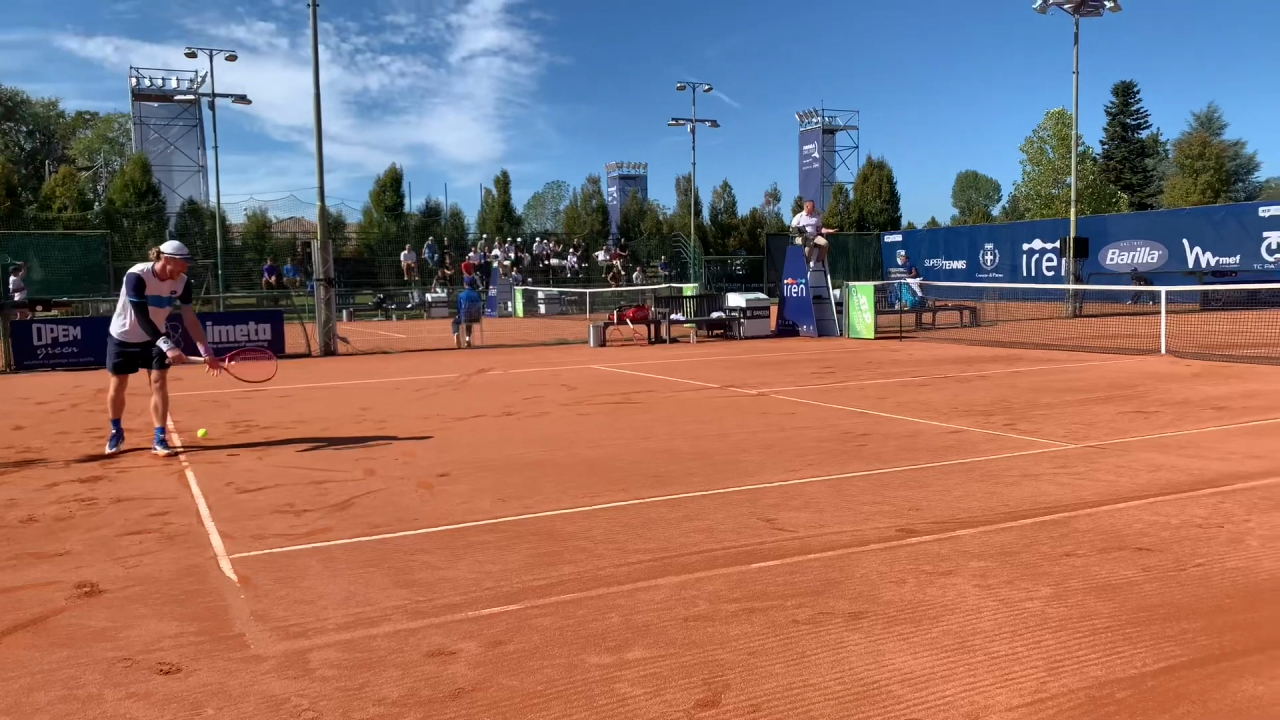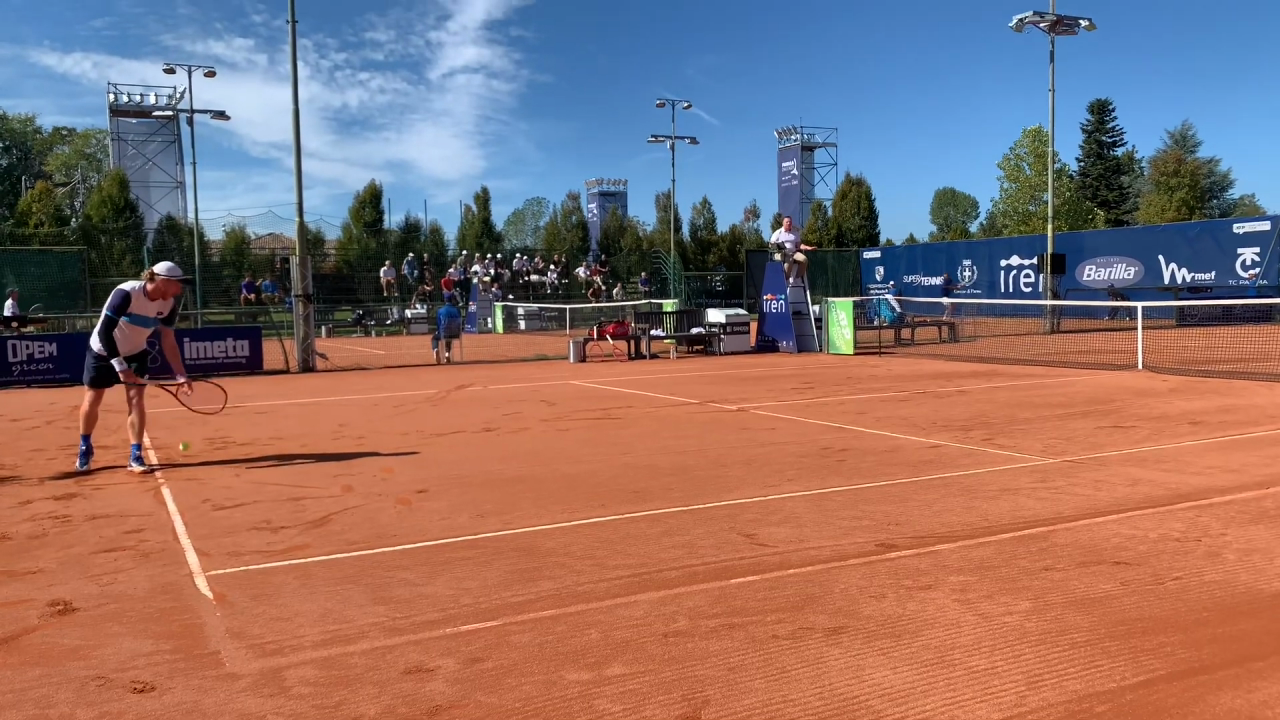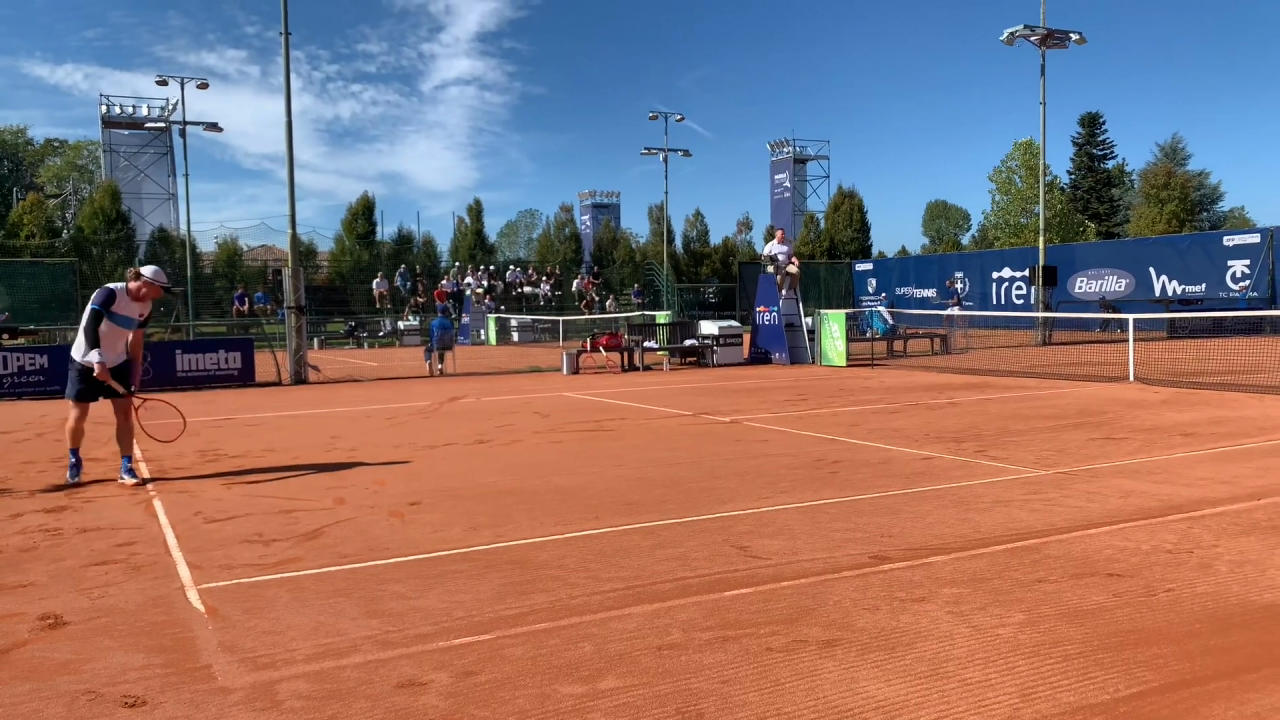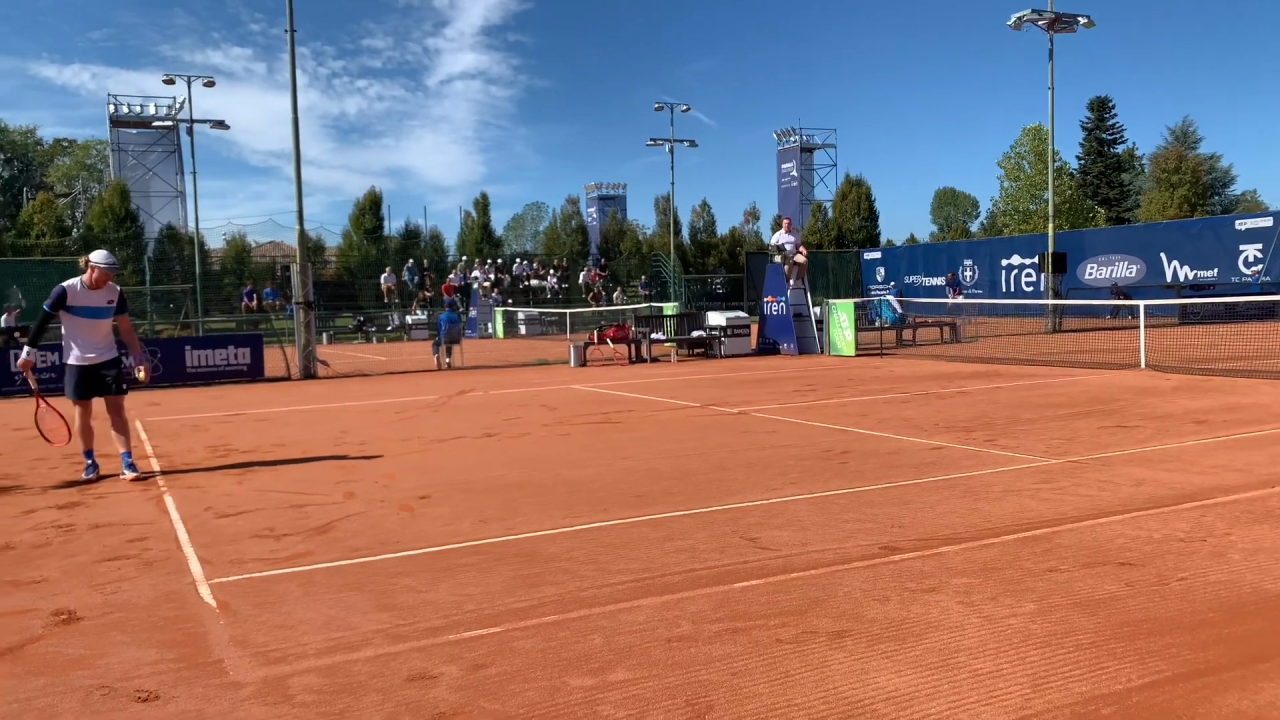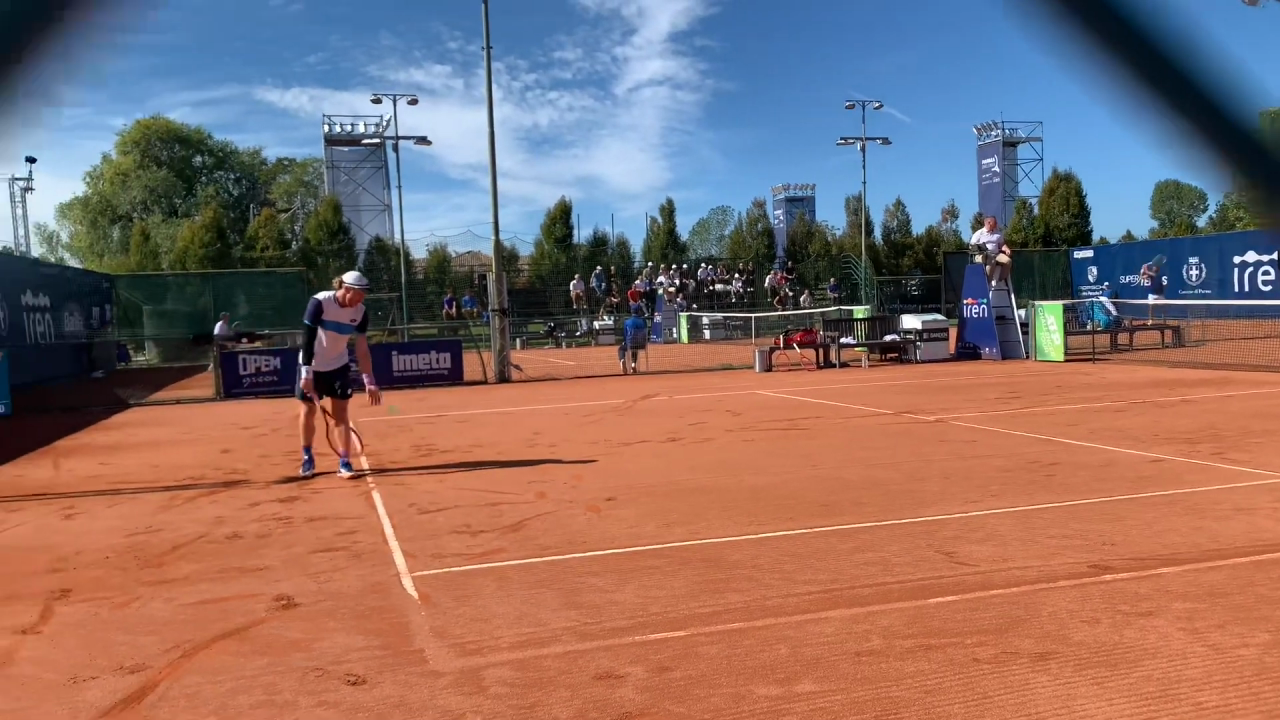
dt=1s
person 1, frame 1
left shoulder: (181, 283)
right shoulder: (136, 276)
left elbow: (190, 320)
right elbow: (143, 318)
left wrist: (207, 353)
right wrist: (168, 346)
left hip: (157, 337)
right hip: (123, 337)
left knee: (159, 383)
right knee: (117, 387)
left ankle: (160, 439)
right ankle: (116, 432)
person 1, frame 2
left shoulder: (168, 305)
right shoulder: (126, 294)
left elbow: (168, 342)
right elbow: (104, 332)
left wrist: (181, 376)
right wrist: (120, 366)
left hip: (135, 353)
right hip: (103, 351)
left knee: (136, 400)
right knee: (92, 401)
left ankle: (135, 456)
right ankle: (85, 448)
person 1, frame 3
left shoulder: (145, 306)
right shoulder: (109, 293)
right elbow: (90, 327)
left wrist: (135, 373)
right wrist: (97, 361)
left hip: (116, 363)
right hip: (85, 362)
left knee: (125, 412)
right knee: (77, 415)
left ankle: (126, 468)
right ankle: (74, 460)
person 1, frame 4
left shoulder: (115, 292)
right shoulder: (66, 291)
left elbow: (126, 328)
right elbow: (42, 322)
left wrist: (139, 357)
right wrist: (28, 354)
left hip: (108, 360)
right hip: (77, 363)
left knee: (117, 410)
right knee: (82, 414)
left ankle: (127, 463)
right ankle: (90, 463)
person 1, frame 5
left shoulder: (360, 312)
right shoulder: (319, 303)
left elbow: (362, 349)
right elbow: (308, 339)
left wrist: (369, 381)
right wrist: (306, 373)
left hip: (339, 366)
right hip: (313, 367)
left knee: (340, 413)
right knee: (308, 412)
left ankle: (344, 462)
right ankle: (307, 458)
